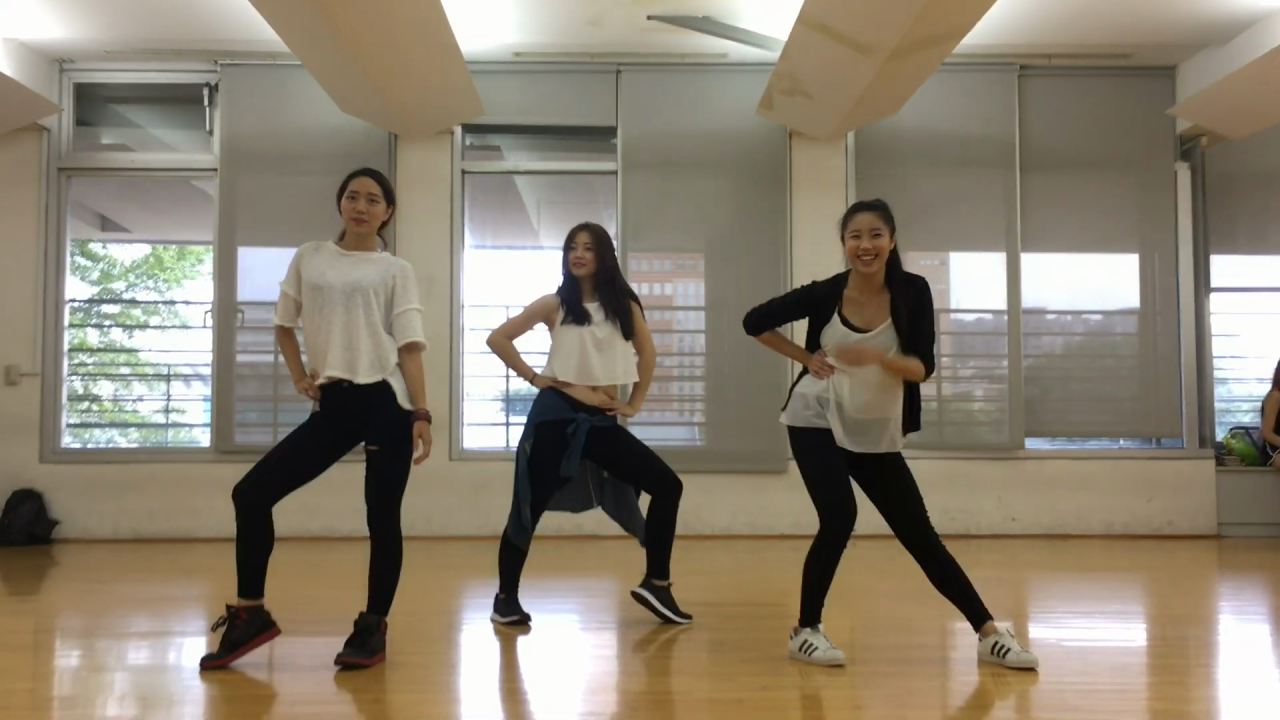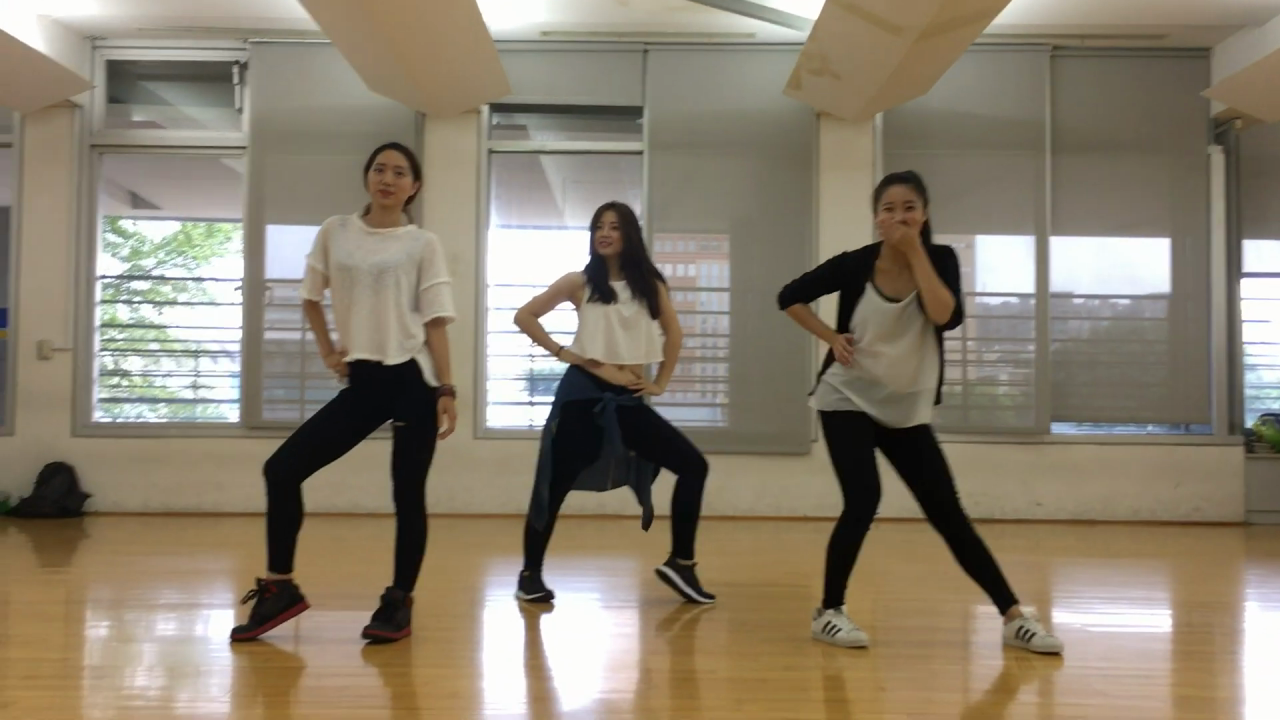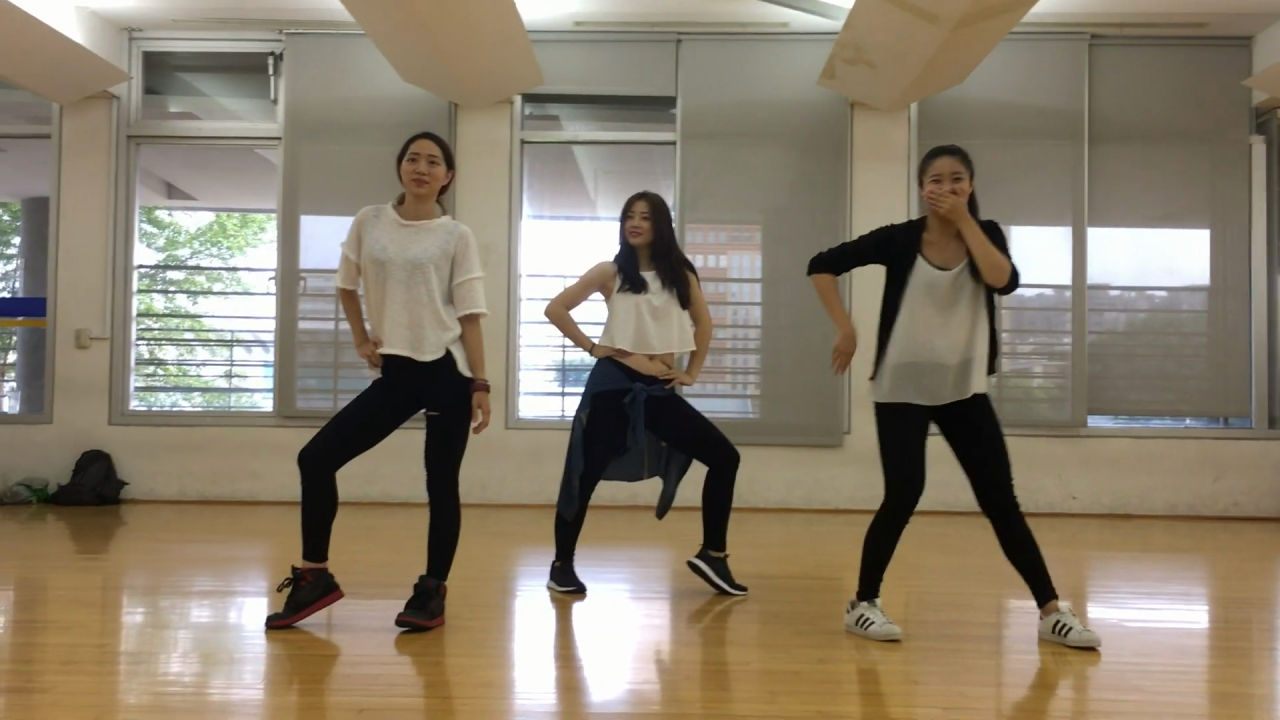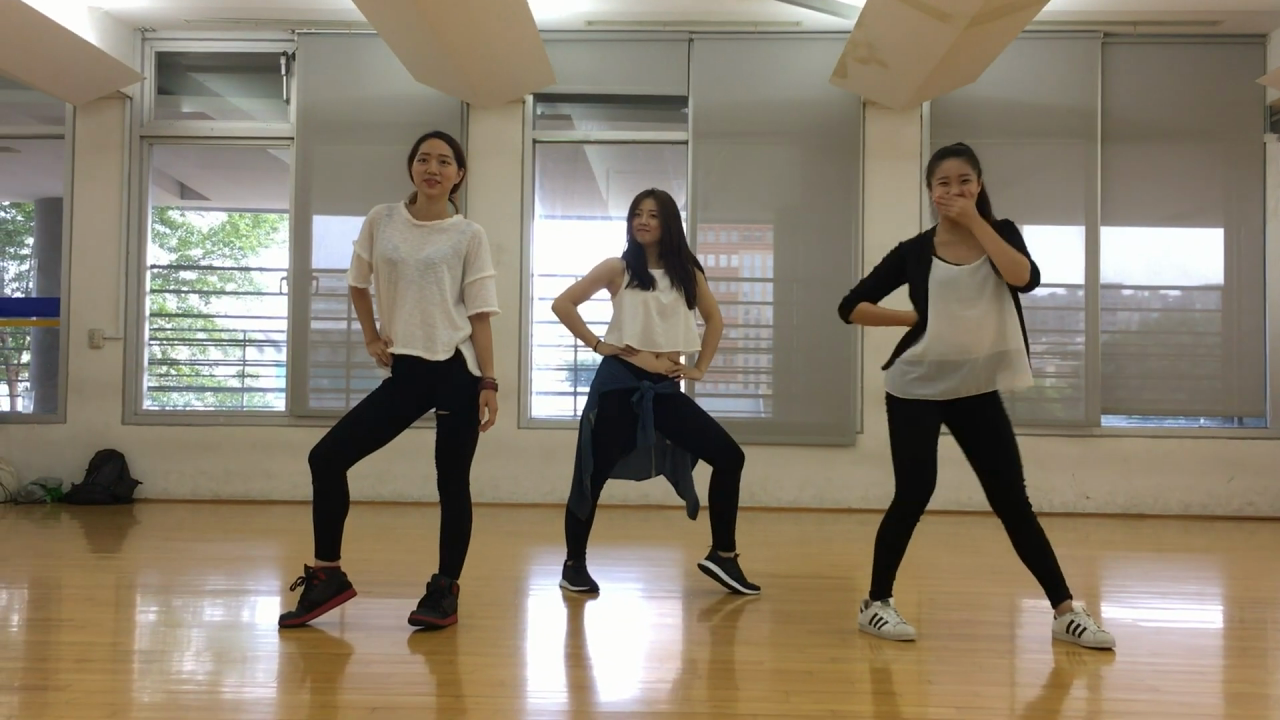
dt=0.3s
person 1, frame 1
left shoulder: (396, 270)
right shoulder: (309, 258)
left elbow: (409, 347)
right elbow: (284, 324)
left wrist: (421, 413)
right wrist: (299, 378)
left hip: (386, 403)
right hip: (333, 405)
left knee: (382, 516)
right knee: (252, 493)
left ankle: (373, 626)
right ankle: (250, 613)
person 1, frame 2
left shoulder: (423, 245)
right shoulder: (335, 232)
left elbow: (435, 322)
right elbow: (312, 298)
left wrist: (447, 390)
right wrist: (328, 353)
left hip: (413, 380)
right hip: (361, 381)
left knee: (408, 491)
right knee: (282, 469)
left ankle: (399, 601)
right ankle: (280, 588)
person 1, frame 3
left shoulder: (457, 236)
right shoulder: (368, 223)
left elbow: (469, 316)
right elbow: (347, 287)
left wrist: (480, 384)
right wrist: (362, 342)
left hip: (446, 372)
right hip: (394, 373)
left knee: (441, 482)
right knee: (316, 458)
left ankle: (432, 590)
right ankle: (315, 576)
person 1, frame 4
left shoulder: (469, 236)
right shoulder: (381, 221)
left elbow: (480, 315)
right elbow: (359, 284)
left wrist: (488, 383)
right wrist: (372, 340)
left hip: (457, 371)
right hip: (405, 373)
left knee: (452, 480)
right knee: (327, 457)
left ankle: (445, 589)
right ankle: (328, 575)
person 2, frame 1
left shoulder: (912, 291)
right shoulder: (824, 294)
left elbow: (922, 366)
right elbow: (755, 321)
left wrist: (878, 358)
right wrist: (806, 359)
left hip: (875, 432)
right hip: (816, 420)
left knee: (919, 533)
right knee: (838, 521)
left ankle: (988, 633)
right ankle: (806, 630)
person 2, frame 2
left shoulder: (940, 260)
right shoulder: (855, 264)
left elbow: (946, 316)
right elbow: (790, 297)
left wrist: (915, 253)
right wrist: (832, 338)
left hip: (907, 410)
right hip: (847, 401)
left knee: (948, 513)
right knee: (862, 502)
left ankle: (1014, 616)
right ankle: (829, 611)
person 2, frame 3
left shoulder: (986, 233)
right shoulder: (900, 238)
left elbow: (1003, 281)
right elbow: (822, 266)
left wrist: (965, 221)
right wrist: (845, 328)
left hip: (965, 390)
right hip: (902, 390)
left knee: (1000, 499)
right knee: (903, 494)
left ankle: (1051, 611)
right ankle: (863, 604)
person 2, frame 4
left shoulder: (1000, 233)
right shoulder: (914, 250)
left elbow: (1024, 277)
right elbow: (851, 307)
left wrist: (974, 221)
right wrist: (915, 316)
left hip: (979, 391)
right hip: (917, 388)
left knee: (1013, 501)
right knee: (914, 493)
left ankle: (1066, 611)
right ankle: (876, 603)
person 3, frame 1
left shoulder: (624, 305)
right shoulder: (554, 304)
left elbow: (647, 354)
right elbow: (498, 338)
left wrist: (635, 403)
right wrist: (533, 378)
left hip: (602, 420)
right hip: (557, 414)
left knee: (667, 486)
right knee: (530, 505)
left ankle: (656, 584)
right ankle: (506, 597)
person 3, frame 2
left shoulder: (650, 284)
right shoulder: (580, 282)
left elbow: (673, 334)
right elbow: (524, 316)
left wrist: (661, 382)
right wrist: (562, 353)
left hip: (629, 399)
right hip: (584, 393)
left knee: (693, 466)
right knee: (557, 484)
left ankle: (681, 563)
right ankle: (530, 575)
person 3, frame 3
left shoulder: (680, 274)
right shoulder: (610, 272)
left elbow: (703, 324)
right elbow: (555, 308)
left wrist: (692, 372)
right wrist: (592, 348)
left hip: (660, 390)
right hip: (615, 384)
left knee: (725, 457)
right knee: (587, 474)
left ankle: (712, 555)
right ankle: (562, 565)
person 3, frame 4
left shoulder: (688, 272)
right shoulder: (618, 268)
left elbow: (714, 319)
right elbow: (562, 304)
left wrist: (700, 368)
right wrist: (599, 345)
left hip: (665, 388)
right hip: (620, 383)
left knee: (729, 457)
right knee: (594, 473)
left ankle: (722, 556)
right ankle: (574, 564)
